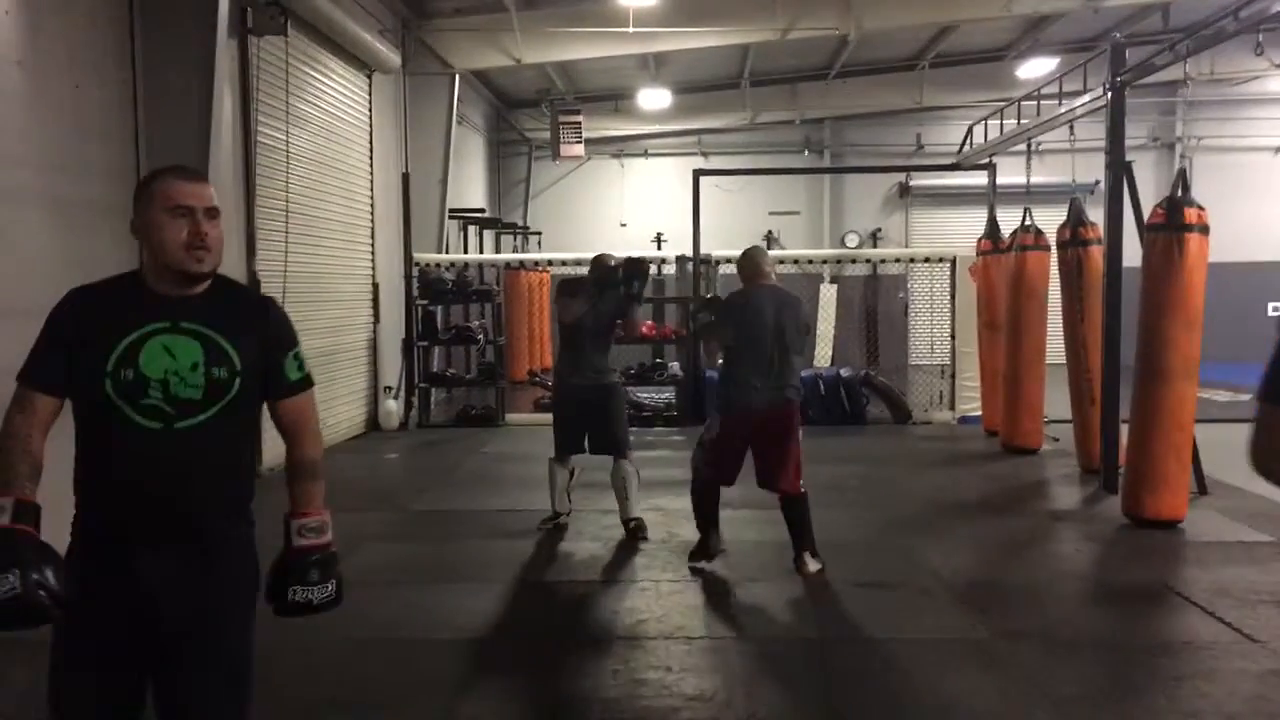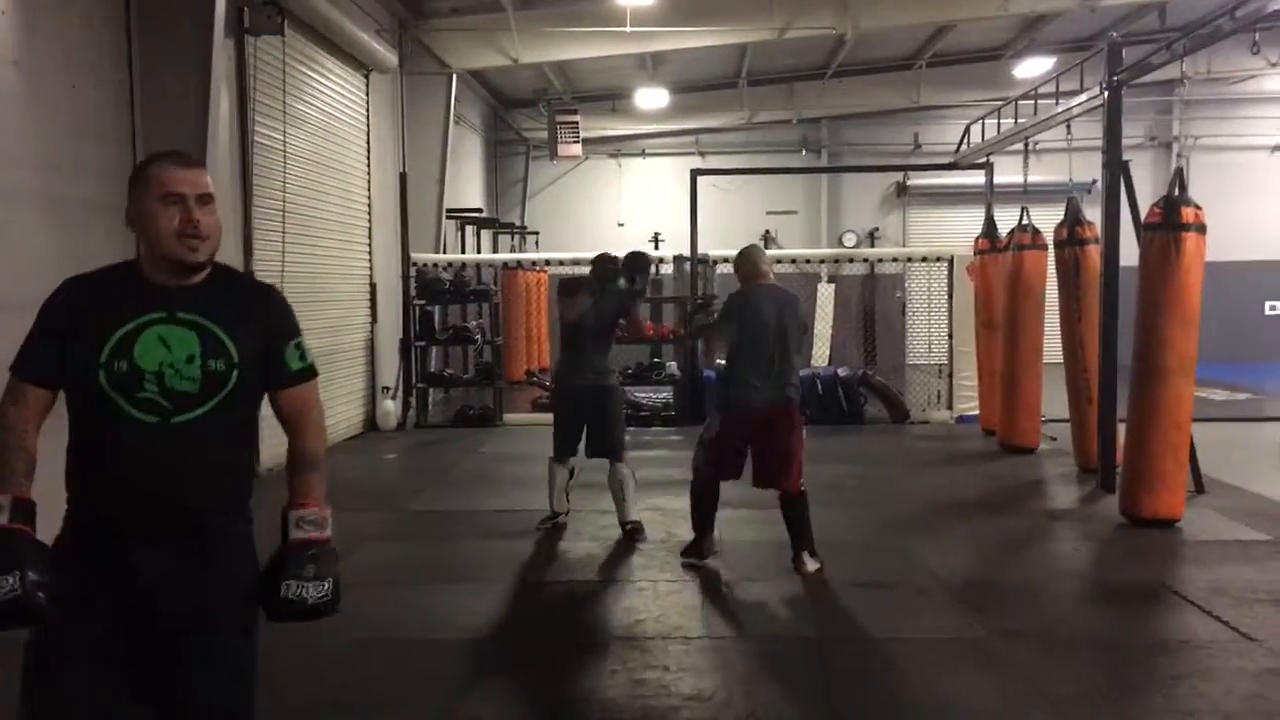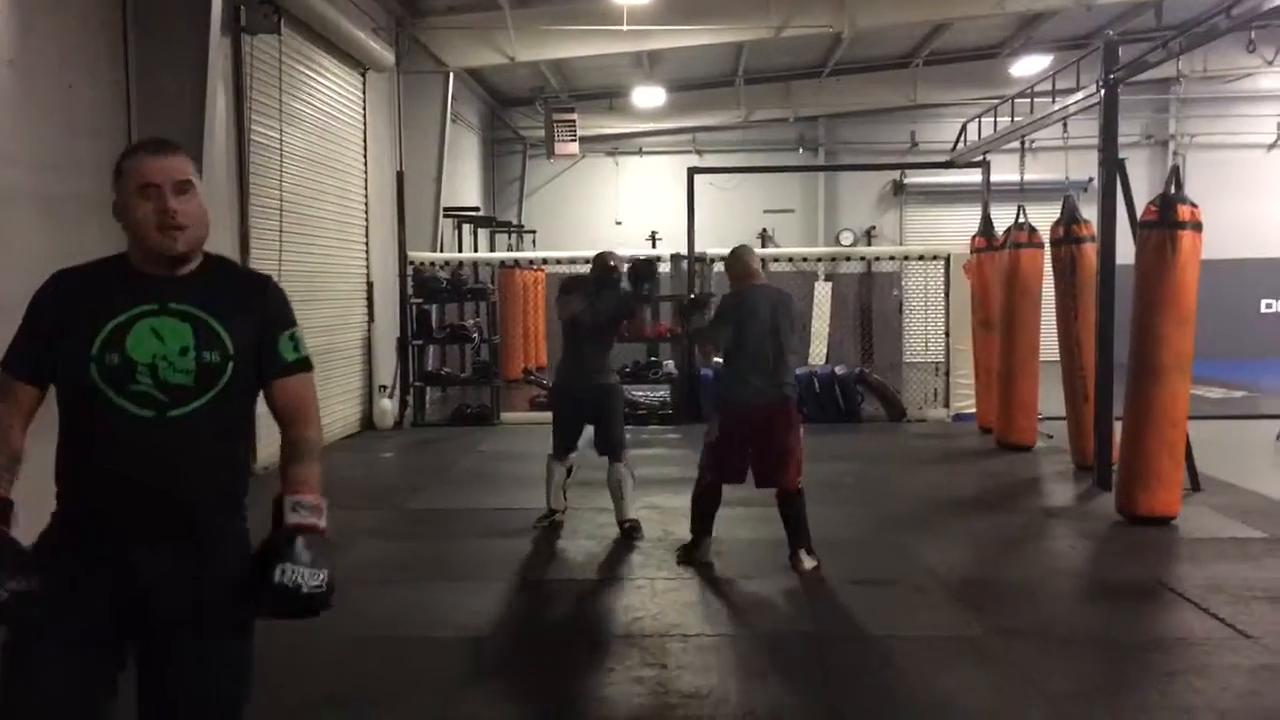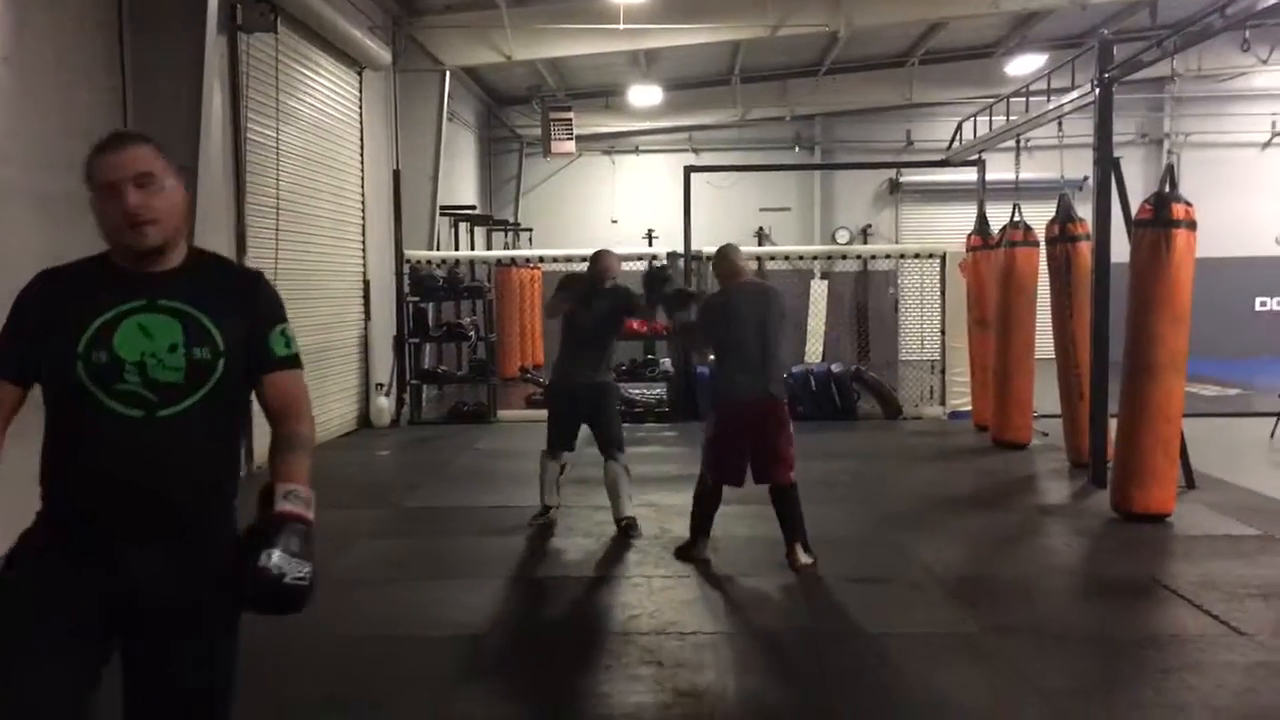
dt=0.1s
person 1, frame 1
left shoulder: (258, 318)
right shoulder: (84, 313)
left elbow: (301, 431)
left wrist: (309, 537)
left hip: (216, 557)
right hip: (104, 557)
person 1, frame 2
left shoulder: (258, 308)
right shoulder: (78, 303)
left elbow: (304, 423)
left wrist: (308, 534)
left hip: (213, 556)
right hip: (94, 554)
person 1, frame 3
left shoulder: (253, 298)
right shoulder: (67, 297)
left elbow: (299, 415)
left wrist: (301, 524)
left hip: (208, 555)
right hip: (82, 552)
person 1, frame 4
left shoulder: (242, 294)
right shoulder: (52, 296)
left elbow: (290, 411)
left wrist: (289, 515)
left hip: (195, 555)
right hip: (68, 552)
person 2, frame 1
left shoulder: (739, 301)
right shoulder: (794, 304)
left elbow: (713, 349)
left wrist: (709, 333)
left hip: (740, 402)
right hip: (784, 402)
left knee: (706, 469)
right knee: (791, 482)
left ankle: (710, 537)
right ankle: (806, 554)
person 2, frame 2
left shoulder: (740, 300)
right shoulder: (793, 302)
left elbow: (715, 346)
left wrist: (706, 331)
left hip: (740, 400)
right hip: (783, 400)
left knee: (707, 469)
right knee: (790, 481)
left ankle: (704, 539)
right ankle: (804, 554)
person 2, frame 3
left shoulder: (735, 301)
right shoulder: (786, 300)
left elbow: (712, 347)
left wrist: (698, 333)
left hip: (738, 400)
right hip: (780, 399)
left knee: (711, 474)
right knee: (788, 479)
left ankle: (700, 542)
right ankle: (801, 551)
person 2, frame 4
left shoulder: (719, 302)
right shoulder: (773, 296)
left elbow: (697, 342)
left wrist: (679, 321)
left hip: (731, 397)
right hip: (771, 394)
left knee: (714, 475)
right knee: (781, 474)
left ankle: (699, 542)
right ankle: (797, 547)
person 3, frame 1
left shoulder: (617, 295)
right shoulder: (569, 287)
left elbow: (633, 330)
right elbow: (565, 316)
left wrist: (634, 297)
right wrist: (594, 292)
left hip: (605, 380)
right hip: (569, 382)
left knee: (622, 451)
right knee: (563, 453)
left ankle: (631, 517)
right ankle: (560, 510)
person 3, frame 2
left shoulder: (619, 295)
right shoulder: (571, 287)
left elbow: (638, 328)
right elbow: (567, 314)
left wrist: (635, 293)
right wrist: (597, 288)
left hip: (603, 383)
right hip: (568, 383)
left knee: (617, 454)
right knee: (562, 452)
left ankle: (629, 518)
right ankle: (559, 510)
person 3, frame 3
left shoulder: (620, 296)
right shoulder: (573, 286)
right elbow: (563, 313)
left wrist: (639, 298)
right wrist: (593, 289)
left hip: (604, 382)
right hip: (569, 381)
left knee: (617, 453)
right knee: (561, 451)
left ankle: (627, 517)
right ankle: (555, 508)
person 3, frame 4
left shoulder: (621, 295)
right shoulder: (572, 284)
left elbow: (645, 311)
right elbow: (551, 311)
right wrist: (580, 295)
left hip: (599, 382)
right hip: (564, 379)
left knee: (614, 451)
right knee: (555, 448)
left ankle: (624, 515)
right ankle: (548, 505)
